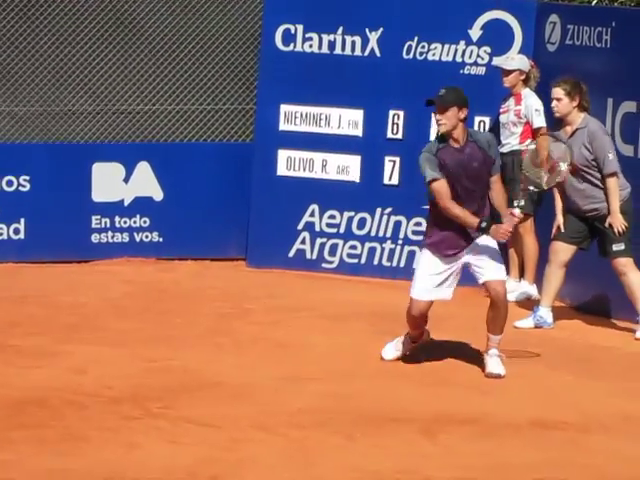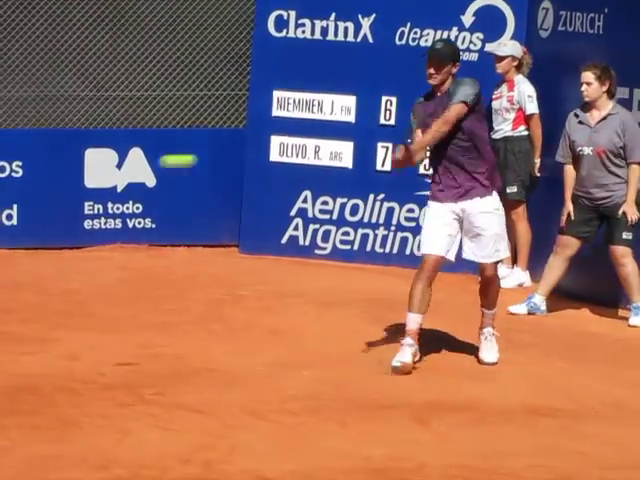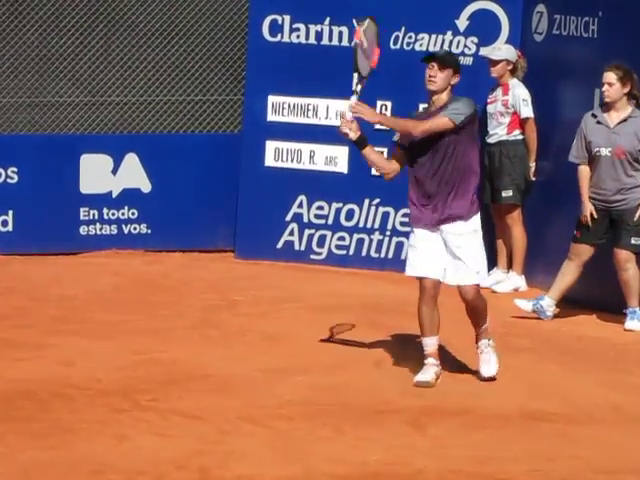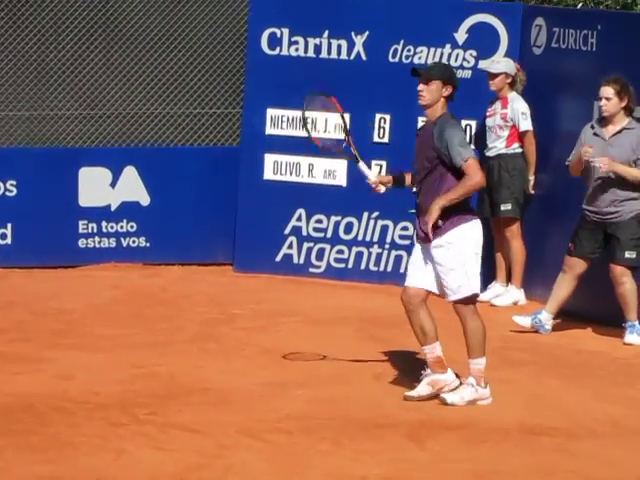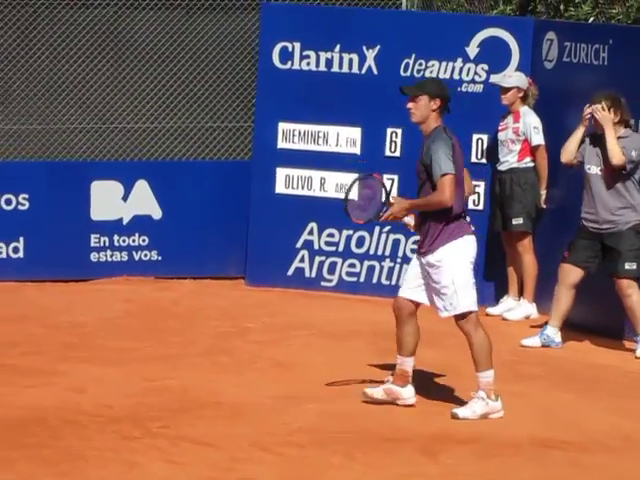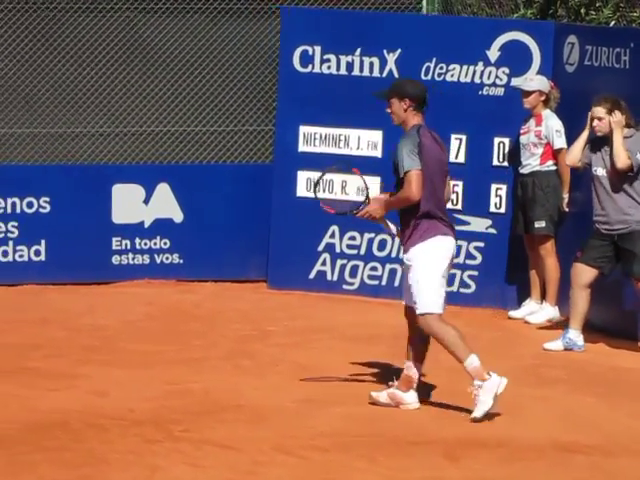
dt=0.3s
person 1, frame 1
left shoulder: (486, 143)
right shoulder: (430, 155)
left elbow: (495, 187)
right elbow: (446, 204)
left wrist: (505, 217)
right wrist: (487, 227)
left hip: (480, 236)
right hip: (441, 241)
left knee: (498, 292)
right knee: (416, 310)
left ankle: (492, 351)
right ankle: (415, 335)
person 1, frame 2
left shoulder: (469, 88)
right shoulder: (421, 107)
left elbow: (446, 121)
right elbow: (421, 142)
left wrist: (414, 150)
right wrist: (406, 153)
left hip: (481, 197)
right hip: (444, 199)
left knee: (489, 271)
right knee: (428, 266)
left ankle: (487, 332)
right ankle: (409, 343)
person 1, frame 3
left shoulder: (464, 107)
right shoulder: (413, 124)
left elbow: (421, 129)
right elbow: (389, 169)
left wrist: (375, 116)
right wrist: (359, 138)
left hip: (462, 218)
right hip: (424, 221)
left knee: (469, 292)
right knee: (428, 288)
left ankle: (483, 341)
right ankle: (431, 361)
person 1, frame 4
left shoulder: (447, 130)
right shoulder: (426, 130)
left elbow: (476, 178)
left wrist: (438, 205)
right wrist: (396, 179)
left hip: (455, 230)
right hip: (431, 234)
left knee: (464, 304)
right knee: (413, 298)
left ankle: (477, 383)
right ankle: (439, 372)
person 1, frame 5
left shoulder: (438, 143)
right shoulder: (437, 141)
left elbow: (446, 197)
right elbow: (465, 189)
left wrist: (407, 206)
right wrist: (415, 209)
left hip: (449, 245)
right hip: (430, 246)
left knee: (467, 319)
right knee: (403, 308)
left ankle: (489, 396)
right ankle: (401, 385)
person 1, frame 6
left shoulder: (409, 141)
right shoulder: (433, 140)
left elbow: (414, 192)
left wrist: (385, 205)
right wrist: (393, 199)
left hip: (427, 241)
right hip: (436, 237)
left knee: (429, 321)
right knee: (415, 316)
left ankle: (486, 380)
right ankle: (405, 389)
person 2, frame 1
left shoulder: (594, 130)
right shoulder: (555, 135)
left elbow: (611, 172)
left wrist: (615, 211)
right wrist: (559, 212)
left hip: (611, 208)
right hip: (579, 210)
right knee: (556, 253)
right ankle: (543, 314)
person 2, frame 2
right shoulder: (574, 119)
right elbow: (569, 163)
right wrist: (567, 200)
left hip: (619, 198)
right hip: (585, 199)
right knee: (562, 247)
right ankle: (537, 300)
person 2, frame 3
right shoulder: (590, 120)
right elbow: (583, 164)
right wrist: (585, 200)
right hip: (597, 203)
right knee: (576, 255)
right ankle: (546, 304)
person 2, frame 4
right shoulder: (591, 131)
right elbow: (574, 170)
left wrist: (615, 167)
right wrist: (581, 159)
right hip: (592, 214)
right knee: (571, 266)
right ankle: (544, 318)
person 2, frame 5
right shoulder: (590, 140)
left elbow: (617, 160)
right elbow: (566, 158)
left wrist: (607, 127)
right wrist: (583, 126)
right hip: (590, 226)
right knee: (566, 275)
right ankle: (551, 333)
person 2, frame 6
right shoulder: (596, 144)
right elbow: (571, 160)
left wrist: (617, 130)
right wrist: (587, 129)
right hip: (604, 230)
right knee: (579, 276)
right ankle: (573, 336)
person 3, frame 1
left shoulder: (530, 100)
right shoulder: (506, 101)
left elbow: (542, 137)
right elbow: (504, 134)
right wrist: (502, 162)
left hip: (523, 163)
right hip: (505, 162)
left knee: (525, 226)
left ankle: (529, 285)
right ankle: (513, 279)
person 3, frame 2
left shoulder: (523, 86)
right shoulder: (499, 88)
left elbow: (535, 124)
right elbow: (497, 121)
left wrist: (536, 158)
right wrist: (495, 149)
left hip: (516, 149)
right hip: (498, 148)
left knee: (517, 213)
right knee: (504, 212)
left ankle: (522, 271)
right ankle: (506, 266)
person 3, frame 3
left shoulder: (518, 90)
right shoulder: (494, 92)
left elbow: (530, 128)
right elbow: (492, 125)
left wrist: (531, 162)
right wrist: (489, 153)
left hip: (511, 153)
right hip: (492, 152)
left knee: (512, 217)
right knee: (498, 217)
left ankle: (517, 276)
right ankle: (501, 270)
person 3, frame 4
left shoulder: (516, 103)
right shoulder: (493, 105)
left elbow: (529, 141)
right elbow: (491, 137)
left wrist: (530, 175)
right wrist: (488, 164)
left hip: (510, 166)
right hip: (491, 165)
left knee: (511, 230)
right knee: (497, 230)
left ankle: (516, 289)
right ankle: (500, 284)
person 3, frame 5
left shoulder: (529, 118)
right shoulder: (505, 119)
left elbow: (541, 155)
right elbow: (503, 152)
left wrist: (542, 189)
right wrist: (501, 179)
left hip: (522, 180)
right hip: (503, 180)
left knee: (523, 245)
right knee: (509, 244)
left ankle: (528, 303)
right ankle: (512, 298)
person 3, frame 6
left shoulder: (551, 121)
right shoulder: (527, 123)
left elbow: (563, 158)
right elbow: (525, 156)
left wrist: (564, 193)
right wrist: (524, 181)
left hip: (544, 183)
right hip: (525, 183)
left knee: (545, 248)
right knee: (531, 247)
left ankle: (551, 306)
right ankle: (534, 301)
